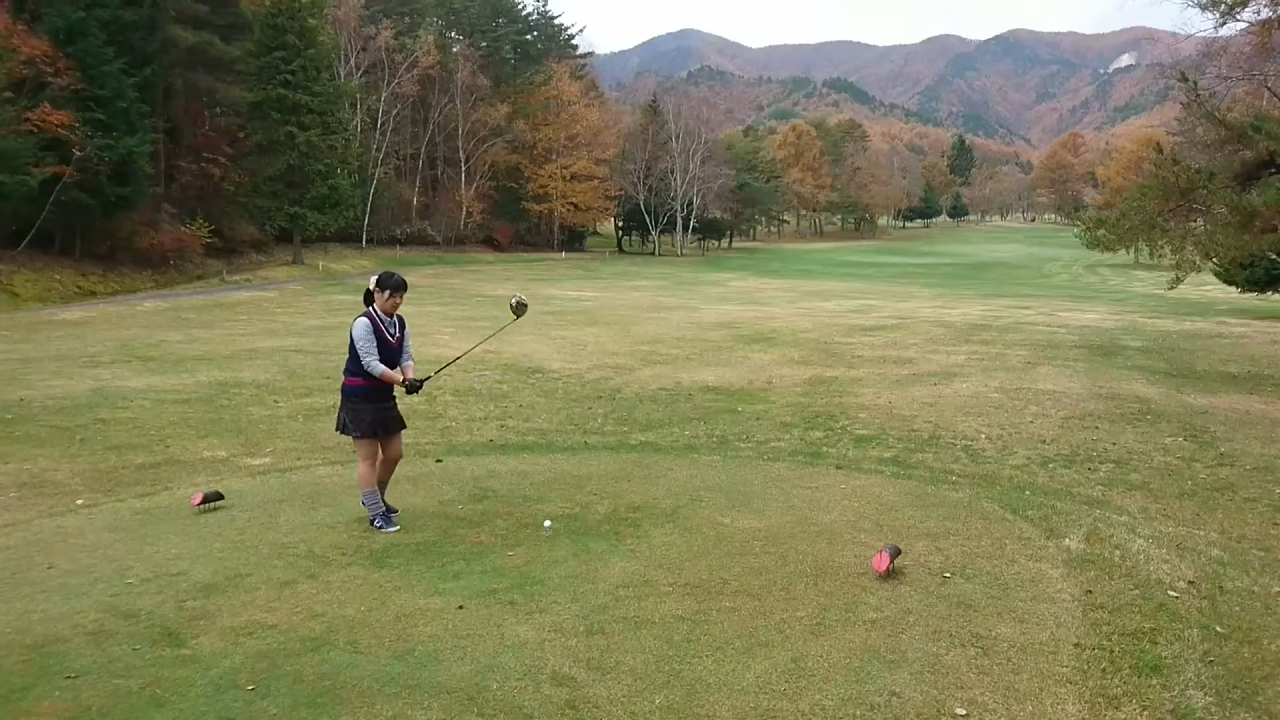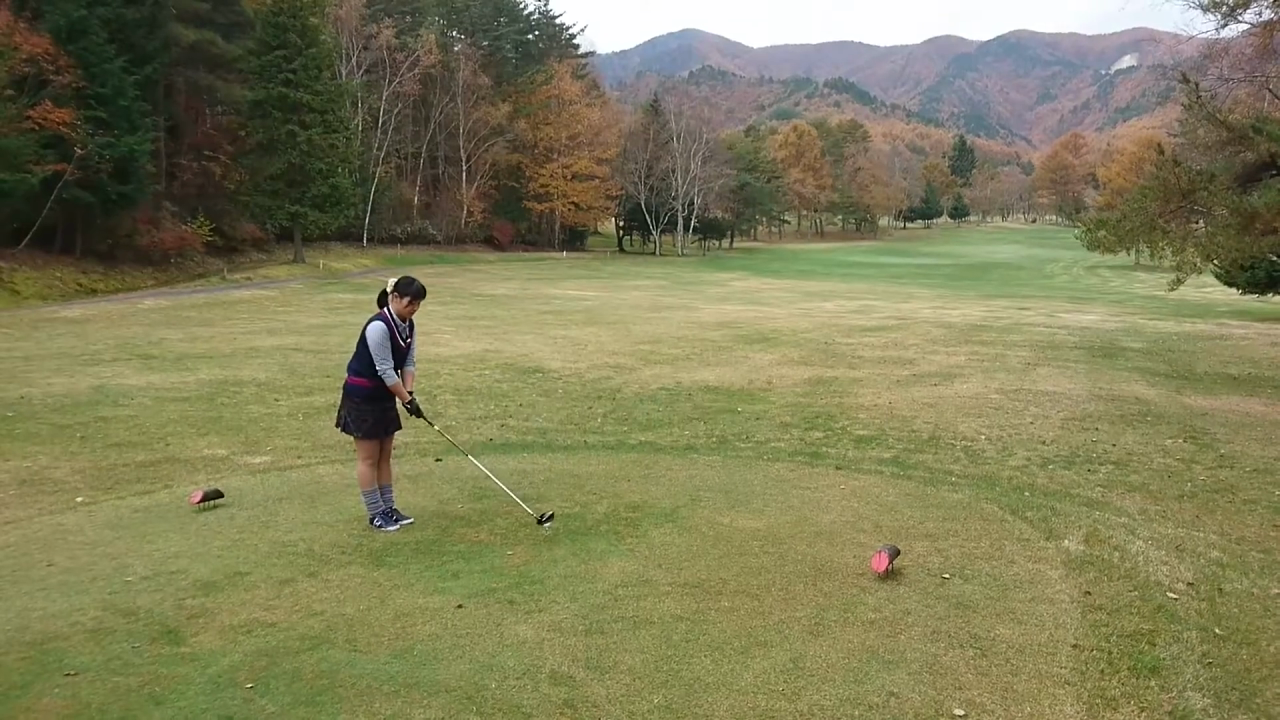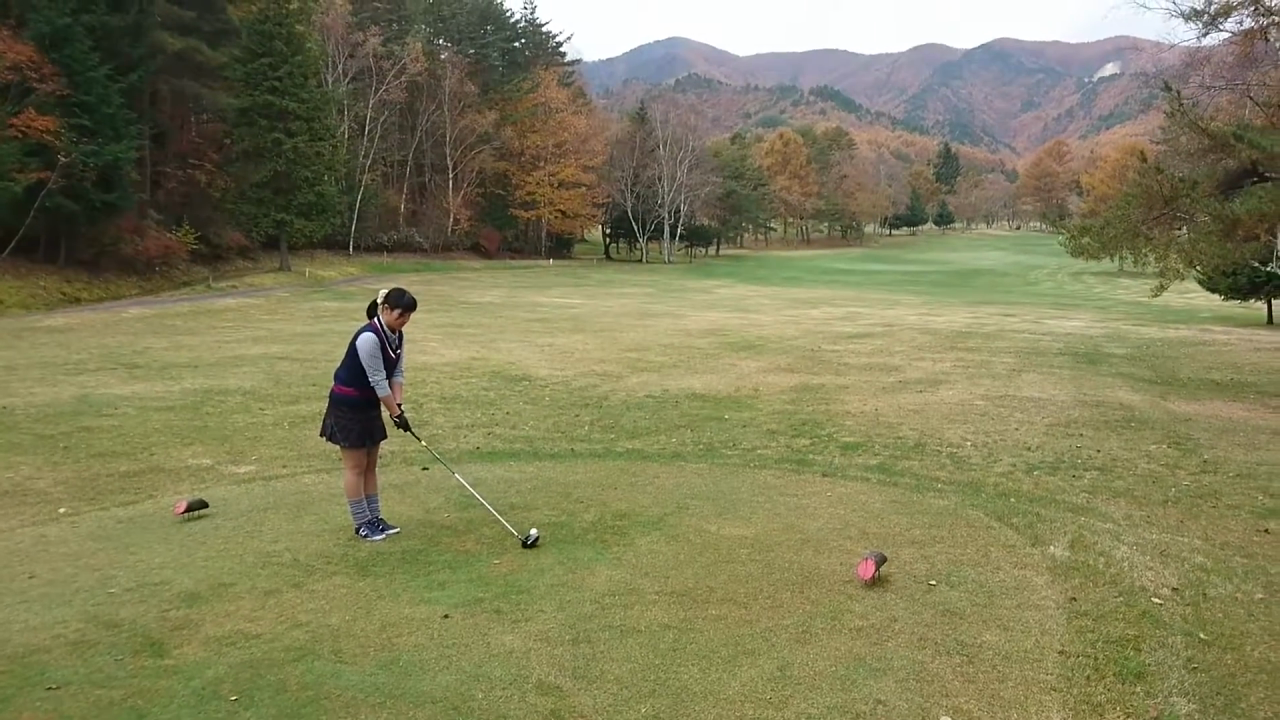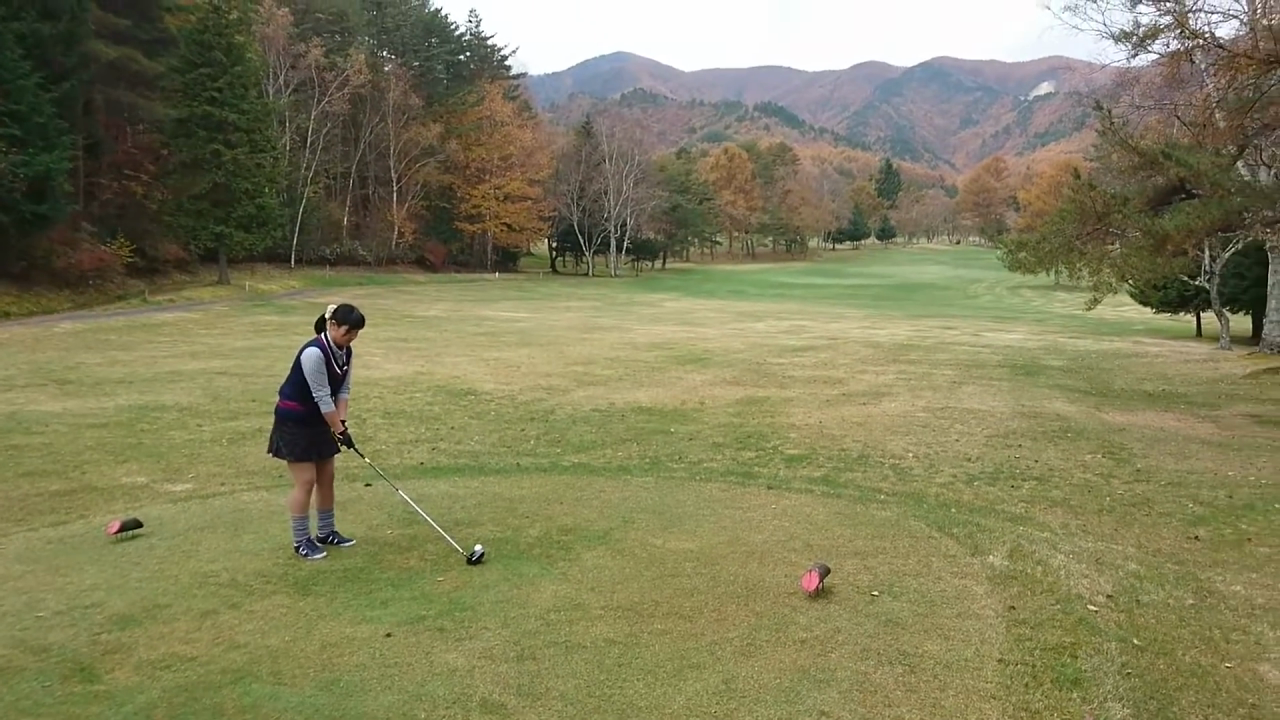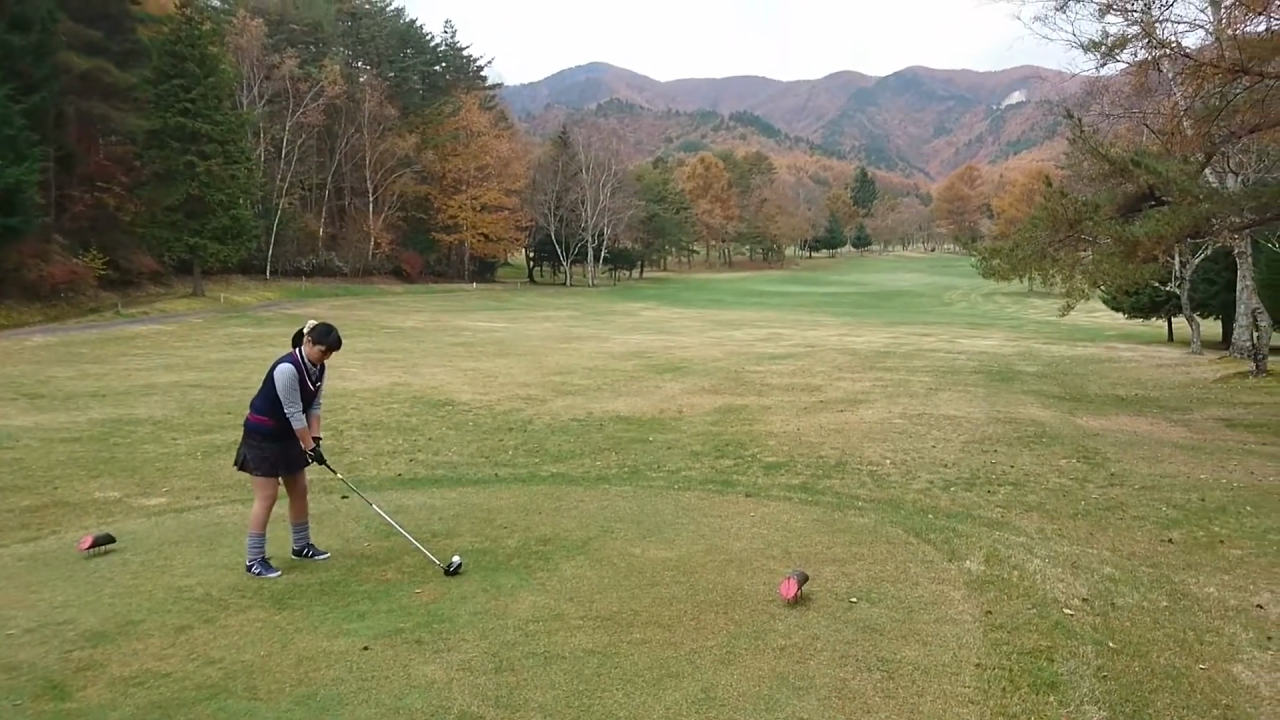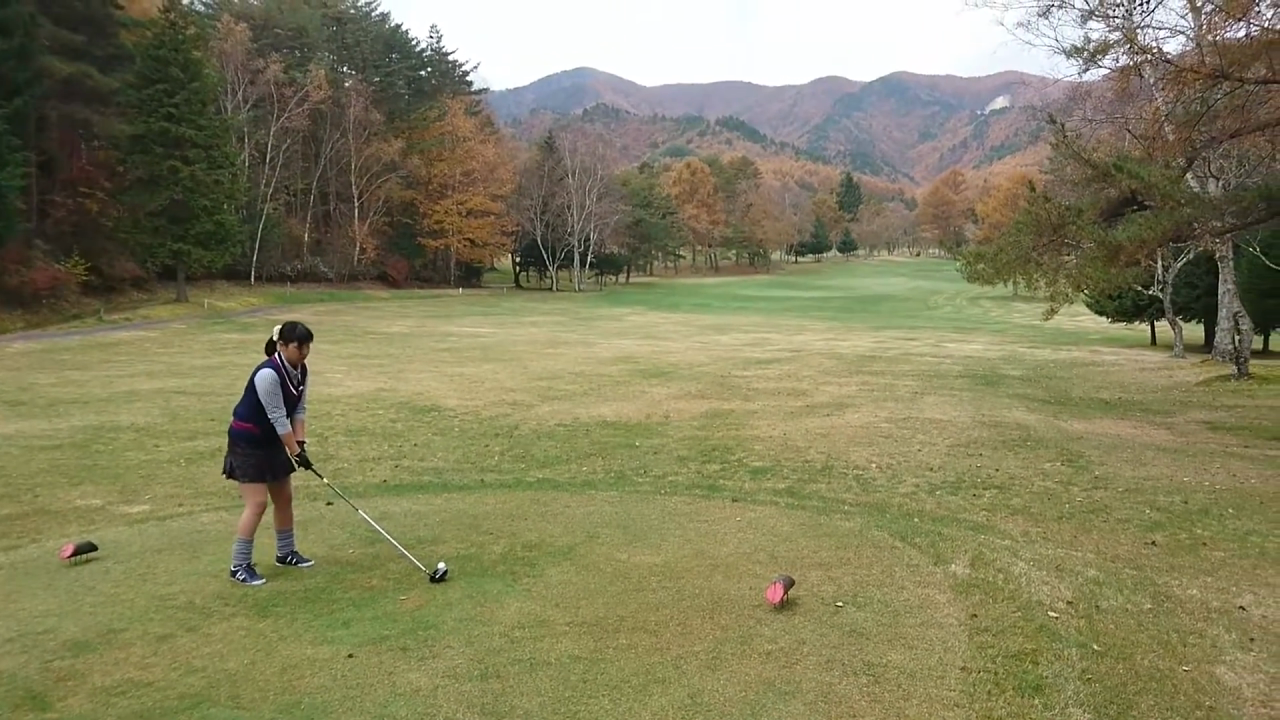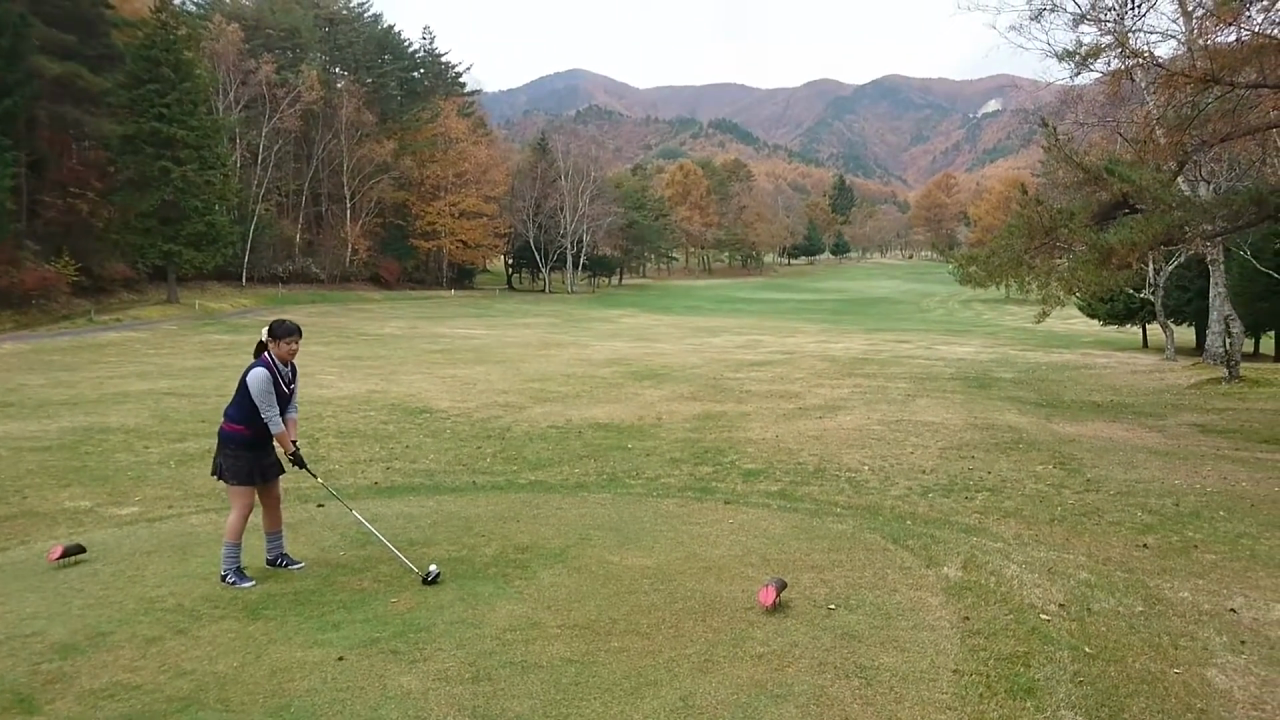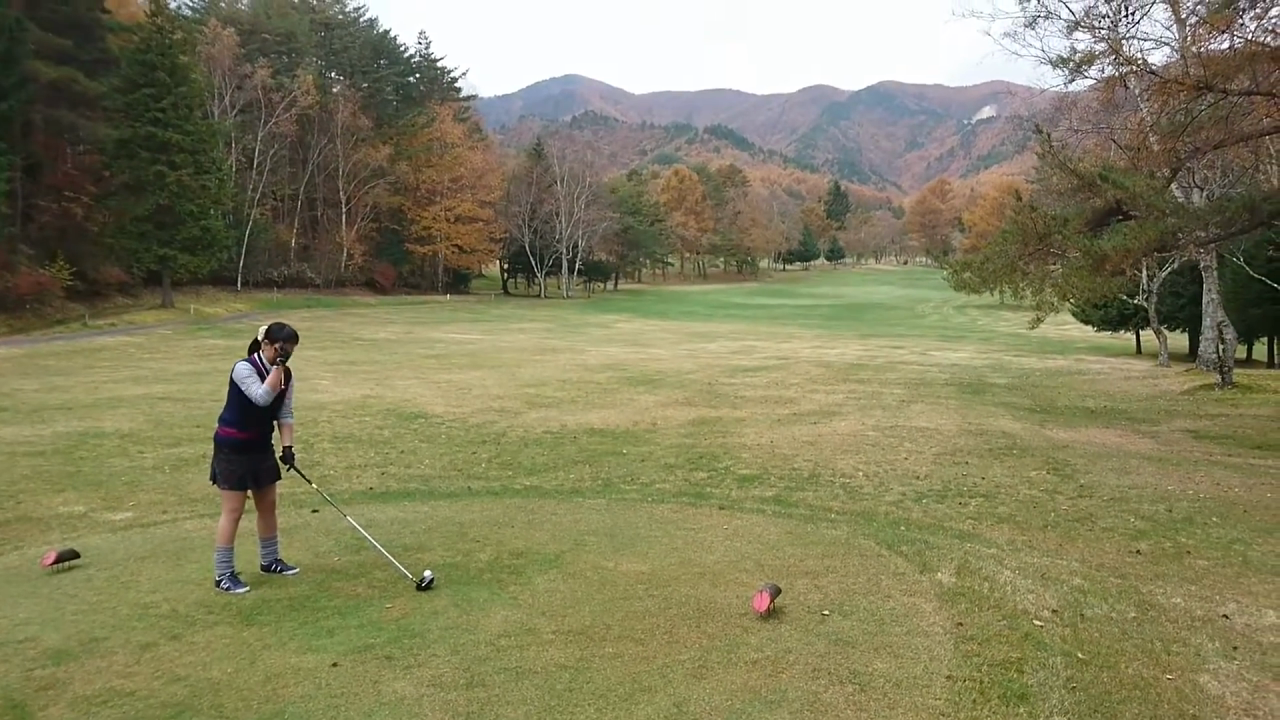
dt=0.5s
person 1, frame 1
left shoulder: (400, 323)
right shoulder: (364, 323)
left elbow: (406, 357)
right elbow: (371, 363)
left wrist: (410, 378)
right wrist: (402, 381)
left hip: (384, 396)
right hip: (360, 398)
left knee: (394, 453)
right knee: (368, 458)
left ankle: (373, 499)
right ankle: (376, 514)
person 1, frame 2
left shoulder: (408, 326)
right shoulder: (378, 327)
left elbow: (408, 362)
right elbow: (385, 371)
left wrist: (409, 392)
right wrist: (407, 400)
left hip: (384, 396)
right hip: (362, 397)
left knee: (385, 456)
right knee: (368, 458)
left ankle: (388, 508)
right ankle: (375, 514)
person 1, frame 3
left shoulder: (397, 336)
right shoulder: (369, 338)
left elbow: (396, 373)
right elbow: (378, 381)
left wrist: (399, 406)
right wrist: (396, 414)
left hip: (369, 405)
right hip: (347, 406)
left knee: (370, 465)
right knee: (356, 466)
left ankle: (374, 518)
right ankle: (361, 523)
person 1, frame 4
left shoulder: (345, 352)
right shoulder: (314, 353)
left elbow: (343, 390)
right elbow: (322, 396)
left wrist: (342, 422)
right wrist: (340, 430)
left hip: (318, 420)
right hip: (293, 421)
left knee: (327, 478)
right knee: (306, 481)
left ankle: (326, 532)
right ankle: (301, 540)
person 1, frame 5
left shoulder: (318, 368)
right shoulder: (287, 368)
left elbow: (314, 405)
right elbow: (294, 413)
left wrist: (315, 438)
right wrist: (310, 446)
left hip: (287, 434)
right hip: (262, 435)
left knee: (299, 490)
right knee: (266, 497)
left ankle: (301, 545)
right ankle: (254, 559)
person 1, frame 6
left shoulder: (300, 370)
right shoulder: (268, 374)
left elbow: (298, 410)
right elbow: (278, 418)
left wrist: (301, 443)
right wrist: (296, 452)
left hip: (271, 441)
right hip: (247, 442)
left knee: (284, 498)
right knee: (257, 503)
left ankle: (286, 553)
right ankle: (240, 565)
person 1, frame 7
left shoulder: (290, 370)
right shoulder: (260, 373)
left elbow: (289, 409)
right elbow: (271, 418)
left wrist: (293, 444)
right wrist: (291, 451)
left hip: (261, 442)
right hip: (237, 443)
left knee: (273, 500)
right knee: (243, 507)
left ankle: (275, 555)
right ankle: (229, 569)
person 1, frame 8
left shoulder: (284, 374)
right shoulder: (244, 368)
left elbow: (285, 413)
right elbow: (262, 398)
left wrist: (287, 446)
right wrist: (279, 365)
left hip: (261, 446)
right hip: (232, 447)
left knee: (268, 505)
right knee: (233, 511)
left ankle: (270, 560)
right ankle: (223, 574)
